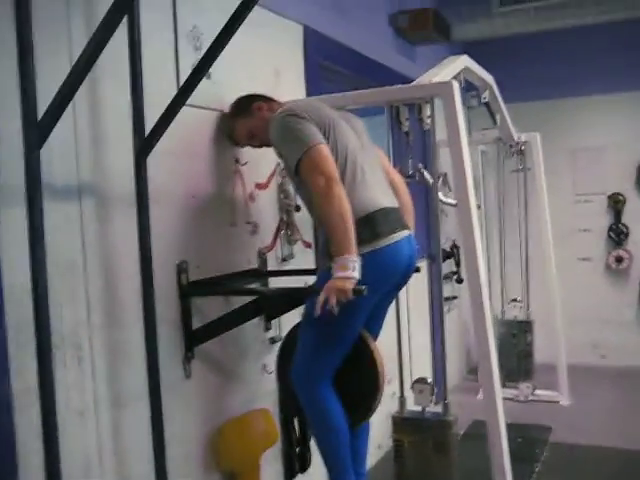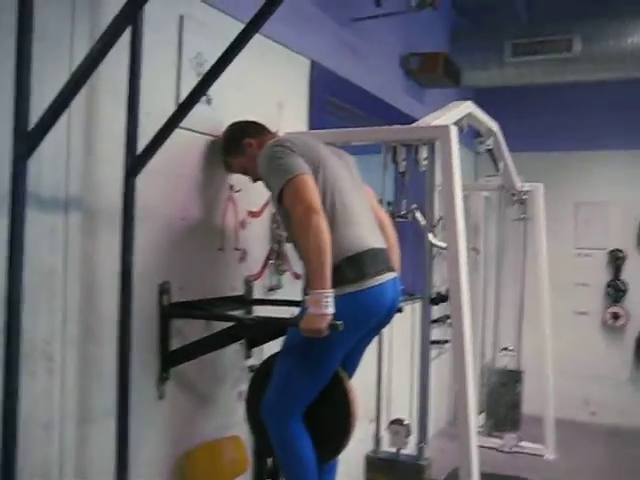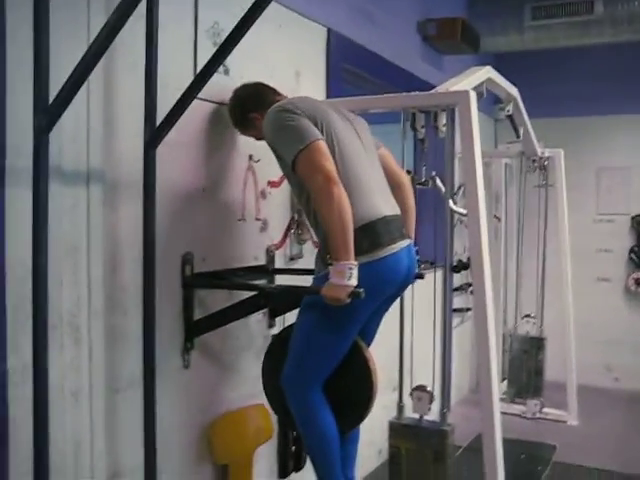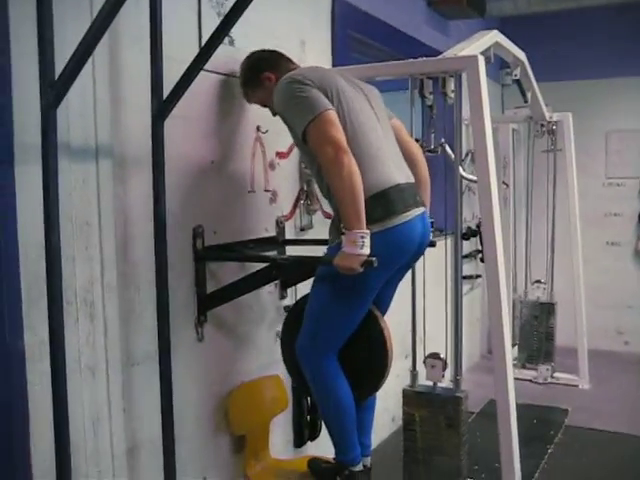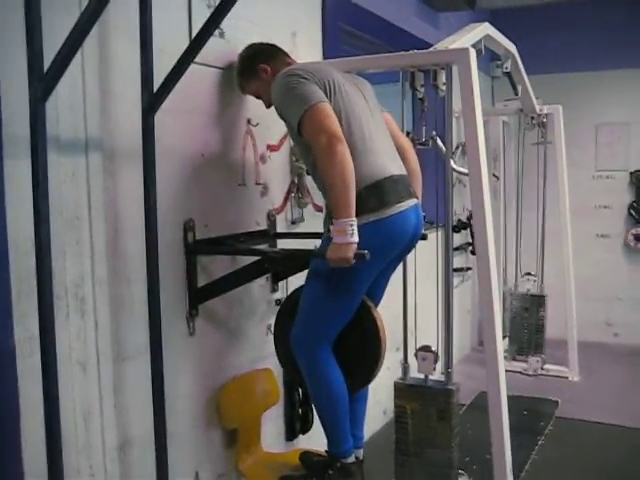
dt=0.5s
person 1, frame 1
left shoulder: (286, 119)
right shoulder: (339, 118)
left elbow: (328, 184)
right elbow: (396, 180)
left wrist: (344, 267)
left hip: (368, 251)
right hip: (399, 244)
left knee: (310, 378)
person 1, frame 2
left shoulder: (277, 151)
right shoulder: (330, 153)
left elbow: (310, 214)
right elbow: (383, 220)
left wrist: (319, 302)
left hip: (351, 291)
right hip: (385, 285)
left knee: (281, 410)
person 1, frame 3
left shoulder: (280, 116)
right shoulder: (344, 116)
left elbow: (328, 185)
right elbow: (401, 181)
left wrist: (343, 271)
left hip: (366, 262)
right hip: (400, 254)
left knee: (300, 381)
right knee: (338, 374)
person 1, frame 4
left shoulder: (292, 86)
right shoulder: (355, 86)
left elbow: (339, 156)
right elbow: (413, 152)
left wrist: (355, 240)
left hip: (379, 229)
right hip: (412, 221)
left knee: (315, 350)
person 1, frame 5
left shoulder: (290, 80)
right shoulder: (347, 80)
left elbow: (333, 143)
right elbow: (404, 146)
left wrist: (343, 229)
left hip: (372, 219)
right hip: (404, 213)
left knee: (310, 342)
right knee: (346, 336)
